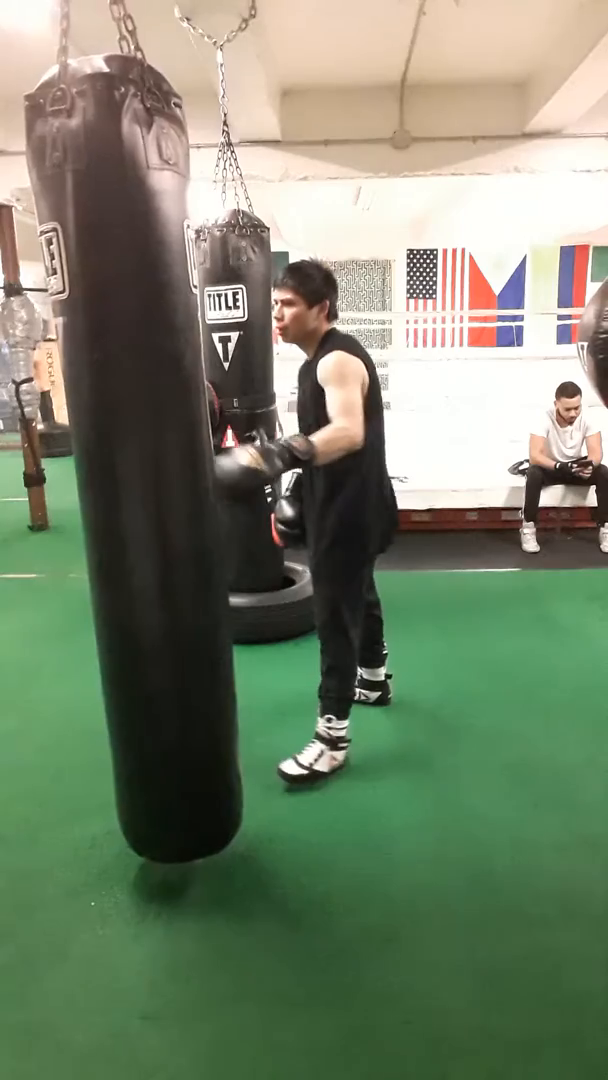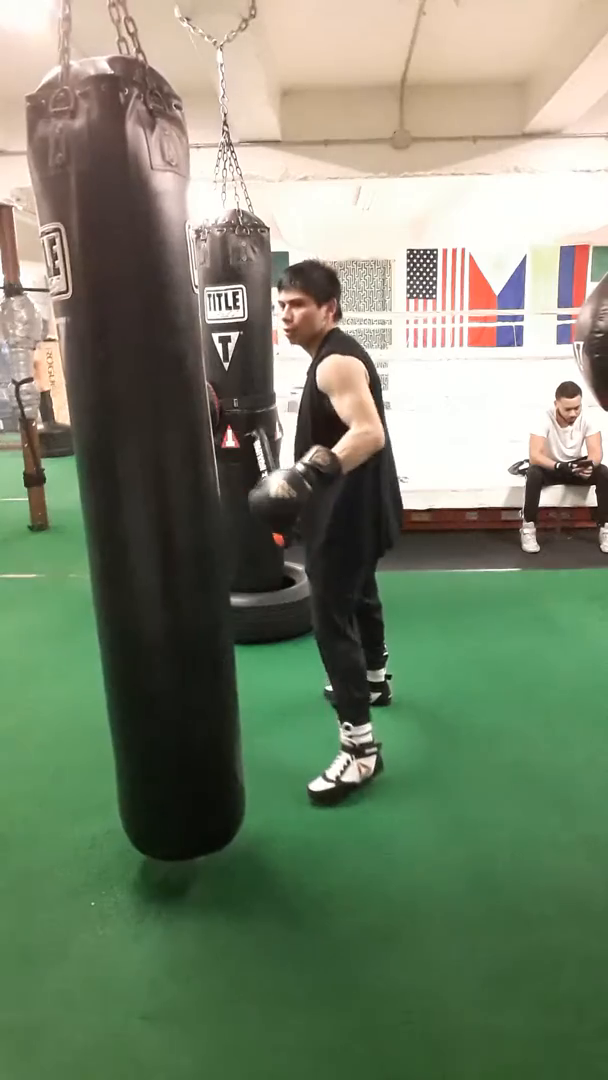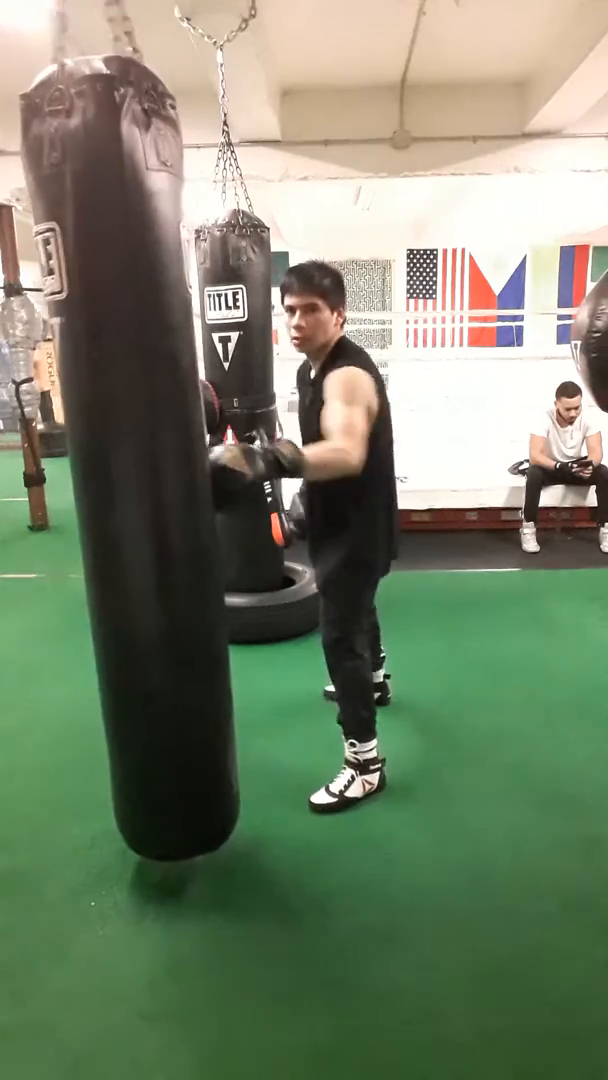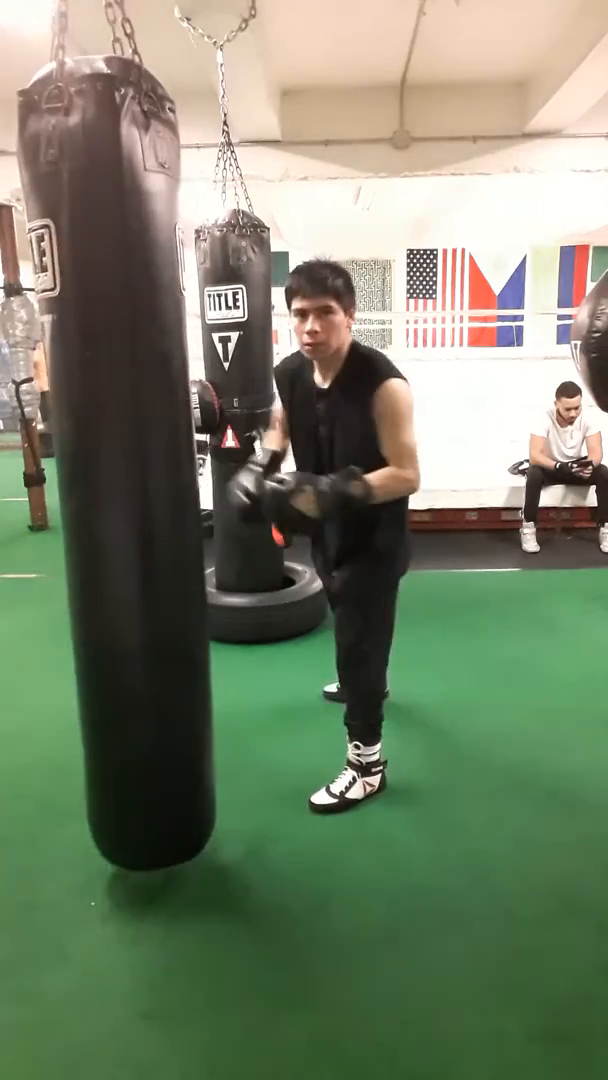
dt=0.2s
person 1, frame 1
left shoulder: (340, 359)
right shoulder: (312, 363)
left elbow: (347, 433)
left wrist: (273, 455)
right wrist: (302, 499)
left hip: (352, 510)
right hip: (334, 504)
left knee: (334, 614)
right knee: (357, 595)
left ankle: (332, 739)
right ankle: (373, 679)
person 1, frame 2
left shoulder: (336, 360)
right shoulder: (334, 356)
left elbow: (368, 434)
left wrist: (303, 475)
right wrist: (304, 475)
left hip: (346, 512)
right hip: (356, 508)
left knee: (332, 619)
right knee: (359, 596)
left ankle: (360, 746)
right ankle: (374, 679)
person 1, frame 3
left shoulder: (349, 373)
right shoulder: (312, 369)
left elbow: (346, 454)
left wrist: (260, 459)
right wrist: (265, 459)
left hip: (358, 524)
right hip: (338, 519)
left knee: (341, 633)
right knee: (355, 606)
left ankle: (365, 761)
right ankle: (372, 678)
person 1, frame 4
left shoulder: (384, 385)
right shoulder: (289, 373)
left elbow: (406, 476)
left wrist: (330, 492)
right wrist: (258, 469)
left hip: (373, 536)
right hip: (331, 530)
left knee: (357, 641)
right knee: (353, 622)
left ankle: (367, 764)
right ankle: (367, 683)
